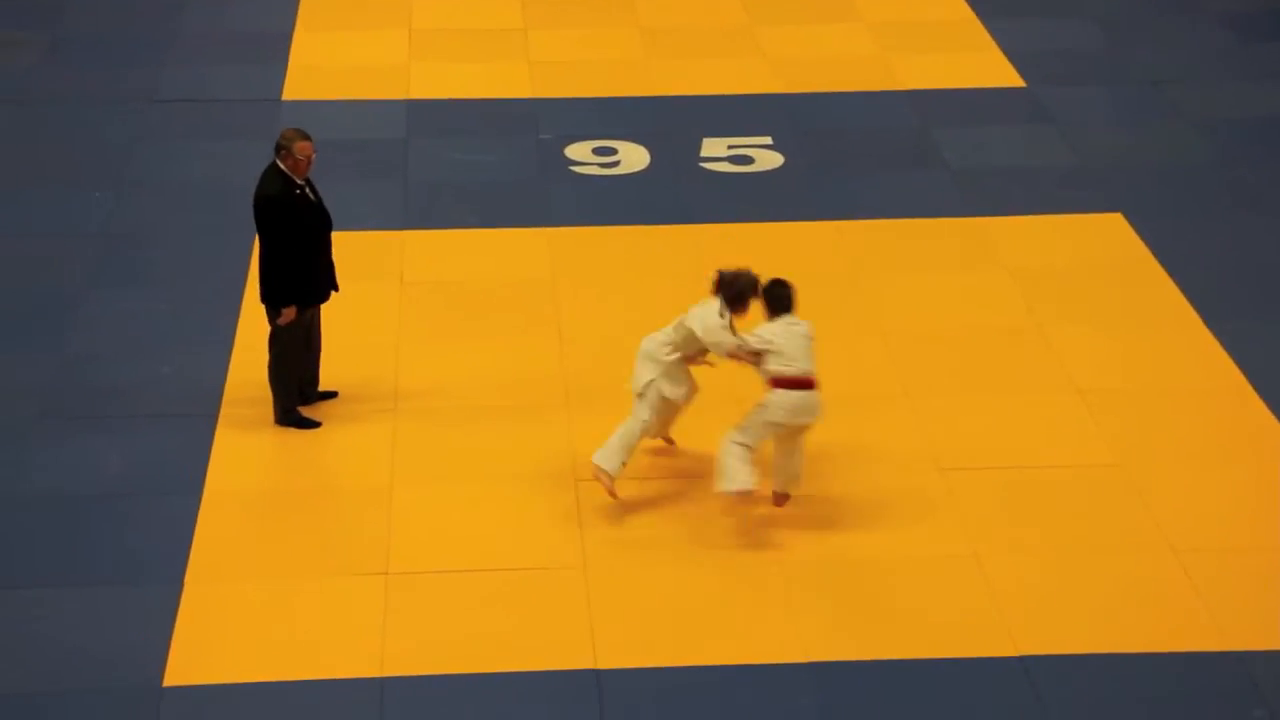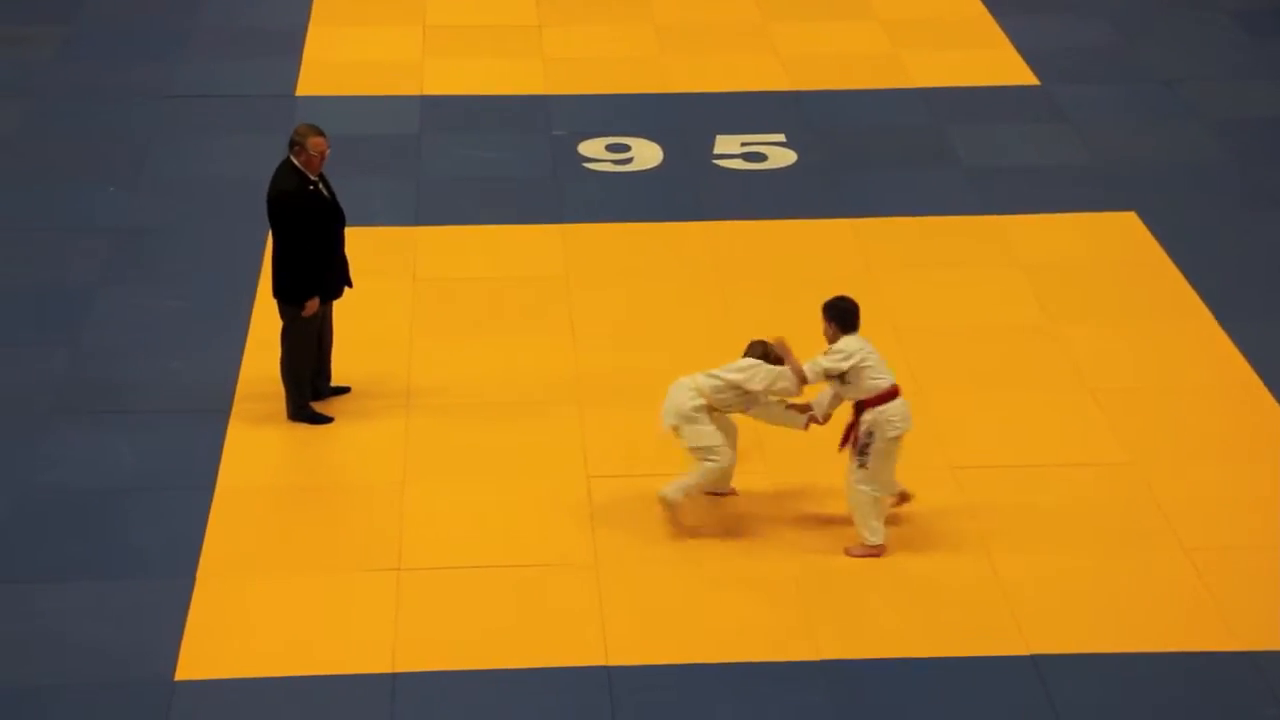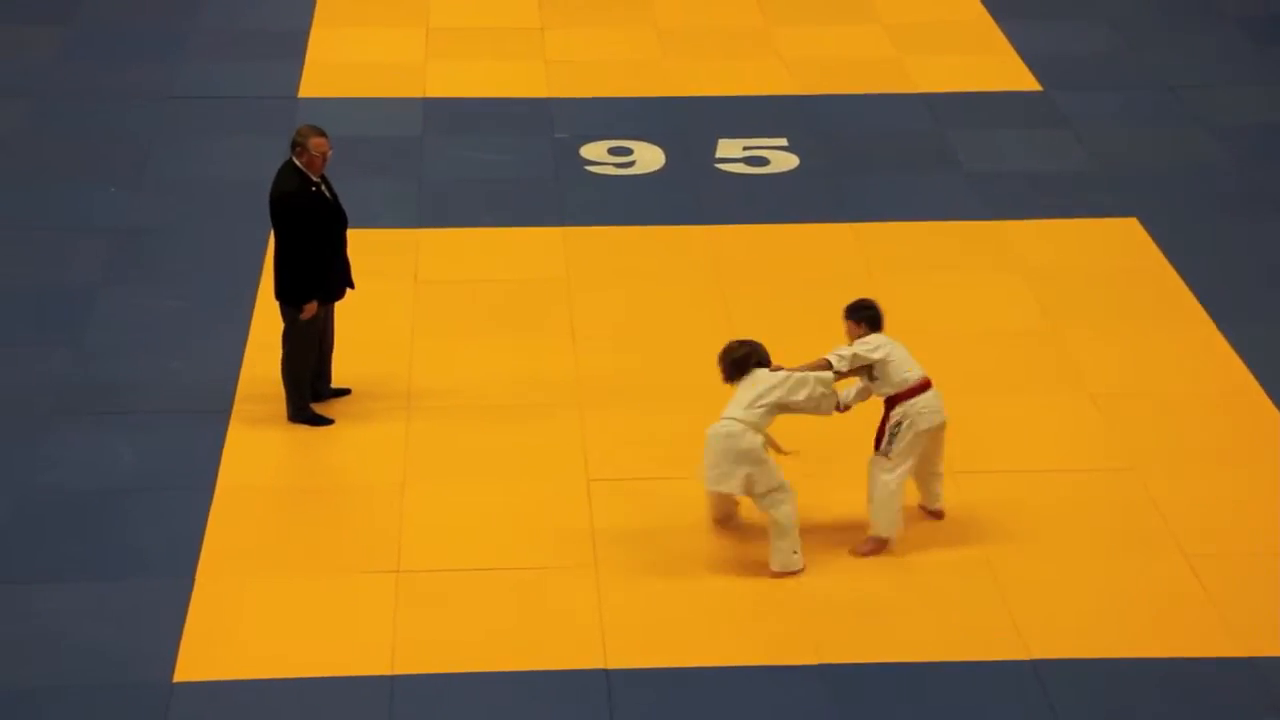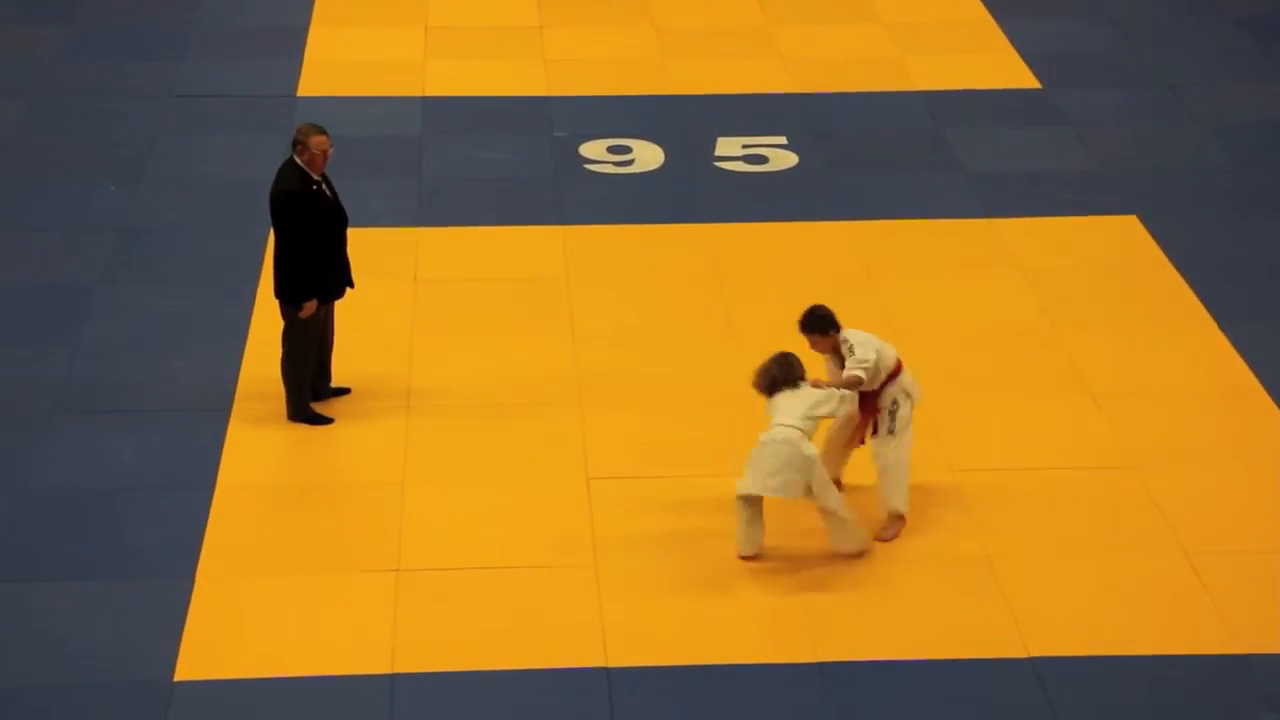
dt=0.3s
person 1, frame 1
left shoulder: (294, 176)
right shoulder: (274, 194)
right elbow: (278, 253)
left wrist: (310, 286)
right wrist: (287, 300)
left hip: (305, 279)
right hip: (287, 286)
left knee: (308, 341)
right knee: (287, 346)
left ankle: (307, 390)
right ankle: (286, 411)
person 1, frame 2
left shoulder: (308, 172)
right shoulder: (288, 190)
right elbow: (293, 248)
right wrist: (308, 292)
left hip: (319, 273)
right hip: (300, 282)
left knee: (321, 336)
right knee: (300, 343)
left ankle: (319, 386)
right ankle: (299, 406)
person 1, frame 3
left shoulder: (311, 173)
right shoulder: (290, 191)
right elbow: (295, 250)
right wrist: (307, 295)
left hip: (320, 275)
right hip: (302, 283)
left knee: (322, 338)
right knee: (301, 344)
left ankle: (319, 388)
right ankle: (299, 408)
person 1, frame 4
left shoulder: (311, 172)
right shoulder: (290, 189)
right elbow: (295, 248)
right wrist: (306, 294)
left hip: (321, 274)
right hip: (302, 282)
left knee: (322, 337)
right knee: (300, 344)
left ankle: (319, 387)
right ankle: (299, 407)
person 2, frame 1
left shoulder: (765, 333)
right shoulder: (805, 328)
left hip: (784, 400)
right hip: (808, 399)
left knee: (736, 443)
right knee: (789, 445)
left ankle: (740, 489)
right ankle: (781, 489)
person 2, frame 2
left shoulder: (843, 350)
right shoulder: (856, 347)
left elbow: (805, 376)
right elbow: (837, 389)
left wrist: (786, 353)
right wrist: (817, 413)
left hip: (881, 416)
right hip: (893, 409)
left knee: (864, 477)
left ankle: (874, 542)
right ankle: (896, 493)
person 2, frame 3
left shoulder: (869, 345)
right shoulder: (876, 348)
left elbow: (830, 364)
right elbow: (863, 388)
left wrist: (790, 371)
right wrist: (838, 402)
left hip: (912, 412)
right hip: (926, 404)
left knee: (884, 470)
right knee: (925, 463)
left ankle: (880, 536)
right ankle: (934, 506)
person 2, frame 4
left shoulder: (853, 344)
right shoulder: (833, 350)
left elbow: (856, 378)
right elbow: (838, 381)
left wrist: (824, 386)
left hip: (893, 390)
right hip: (869, 391)
left knee: (888, 450)
right knee: (839, 433)
left ankle: (896, 515)
right ankle: (832, 478)
person 3, frame 1
left shoulder: (722, 314)
right shoulder: (713, 311)
left elbow: (726, 343)
right elbow: (723, 343)
left hip: (671, 358)
right hip: (659, 357)
left knee: (685, 389)
right knee: (644, 416)
left ankle: (660, 429)
right ankle: (605, 468)
person 3, frame 2
left shoulder: (751, 393)
right shoulder: (752, 368)
left elbow: (773, 410)
right elbow: (792, 378)
left wrist: (806, 417)
left hip: (695, 402)
right hip: (686, 403)
left knee: (727, 434)
right knee: (721, 459)
left ankle: (714, 485)
right ankle: (672, 496)
person 3, frame 3
left shoulder: (744, 385)
right shoulder: (778, 380)
right elbow: (816, 385)
left hip: (717, 438)
right hip: (741, 443)
left knee: (723, 479)
right knee: (779, 500)
left ankle: (722, 514)
right ankle: (785, 562)
person 3, frame 4
left shoulder: (775, 398)
right shoulder: (819, 396)
right elbow: (849, 401)
left hip: (769, 446)
right hip: (797, 448)
left knee: (749, 496)
right knee: (828, 499)
left ankle: (748, 548)
right ankle: (853, 543)
